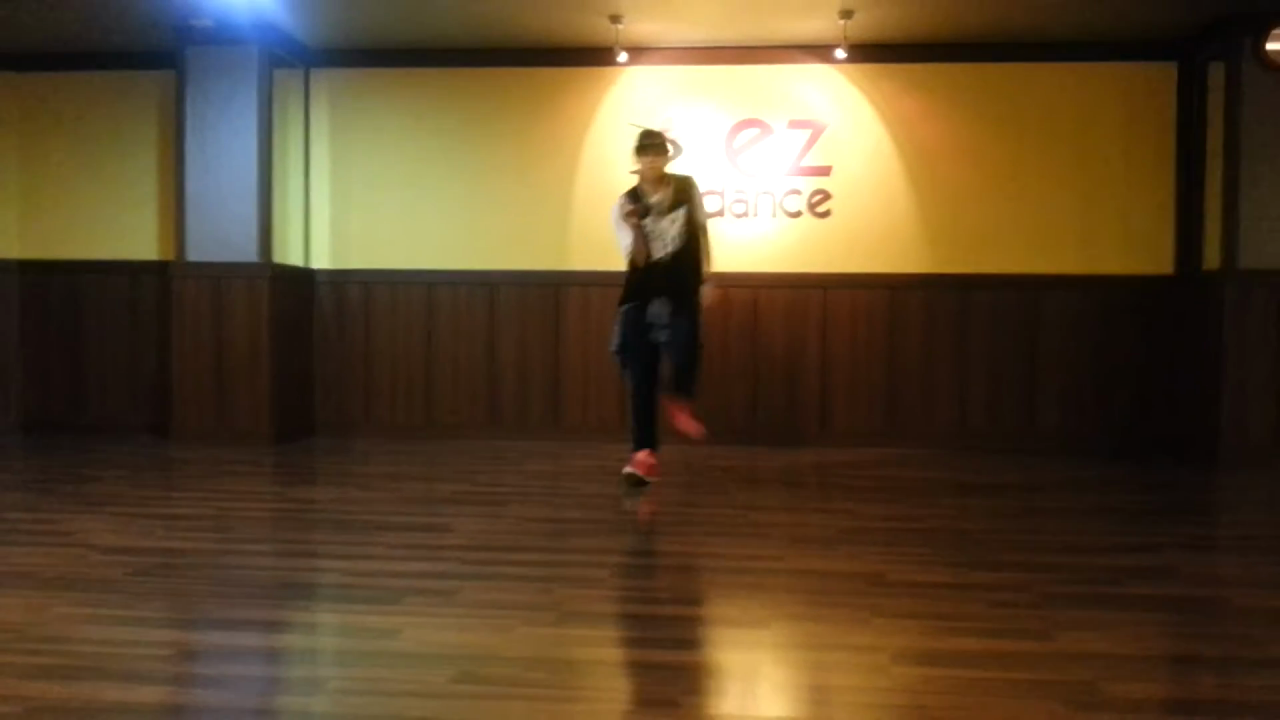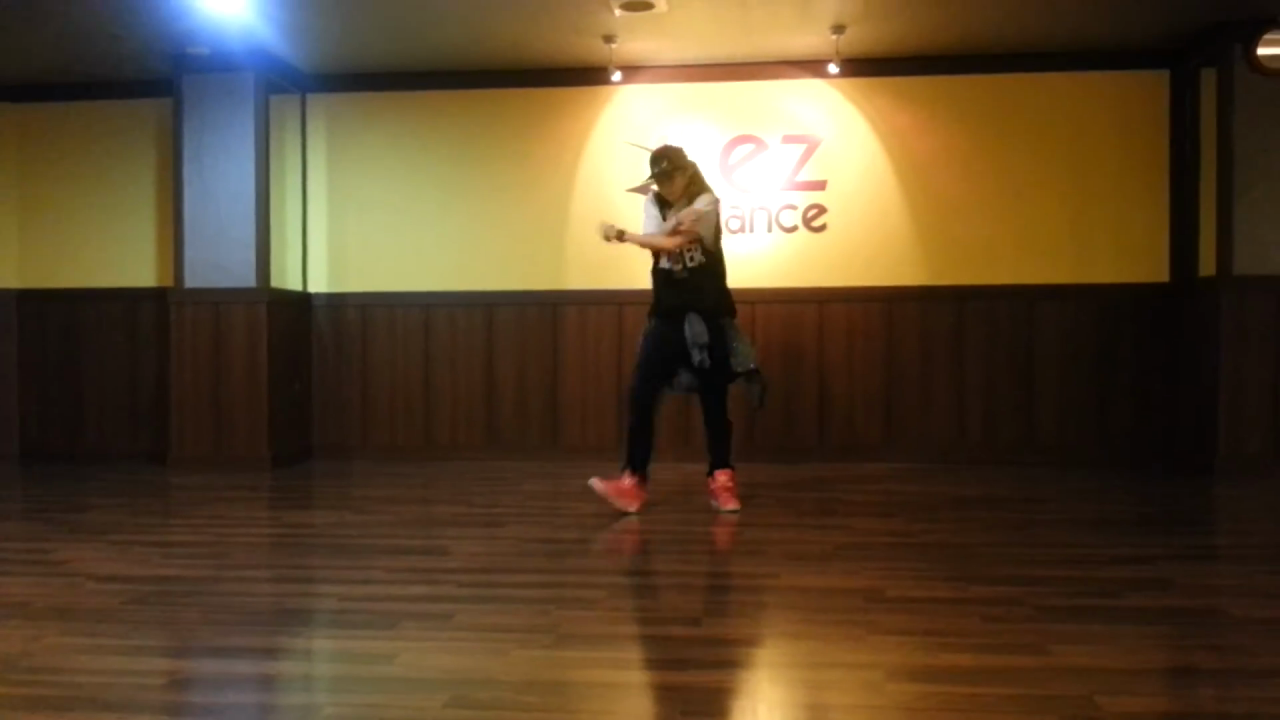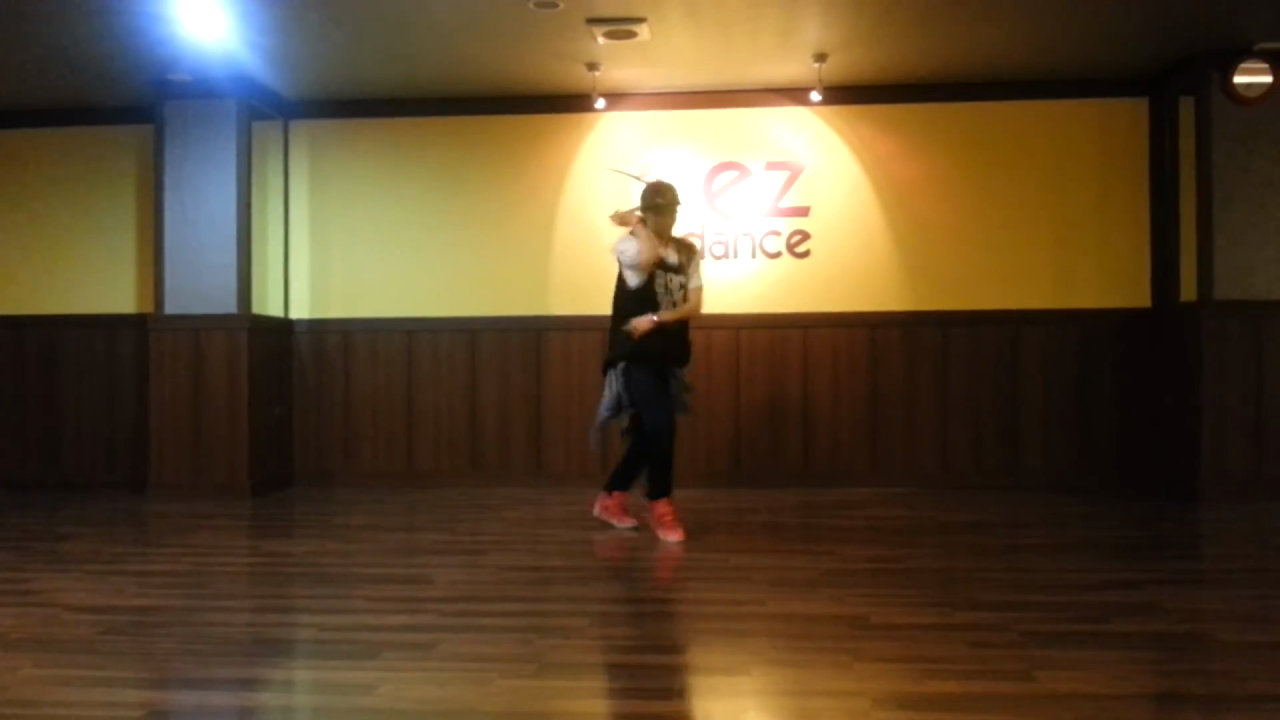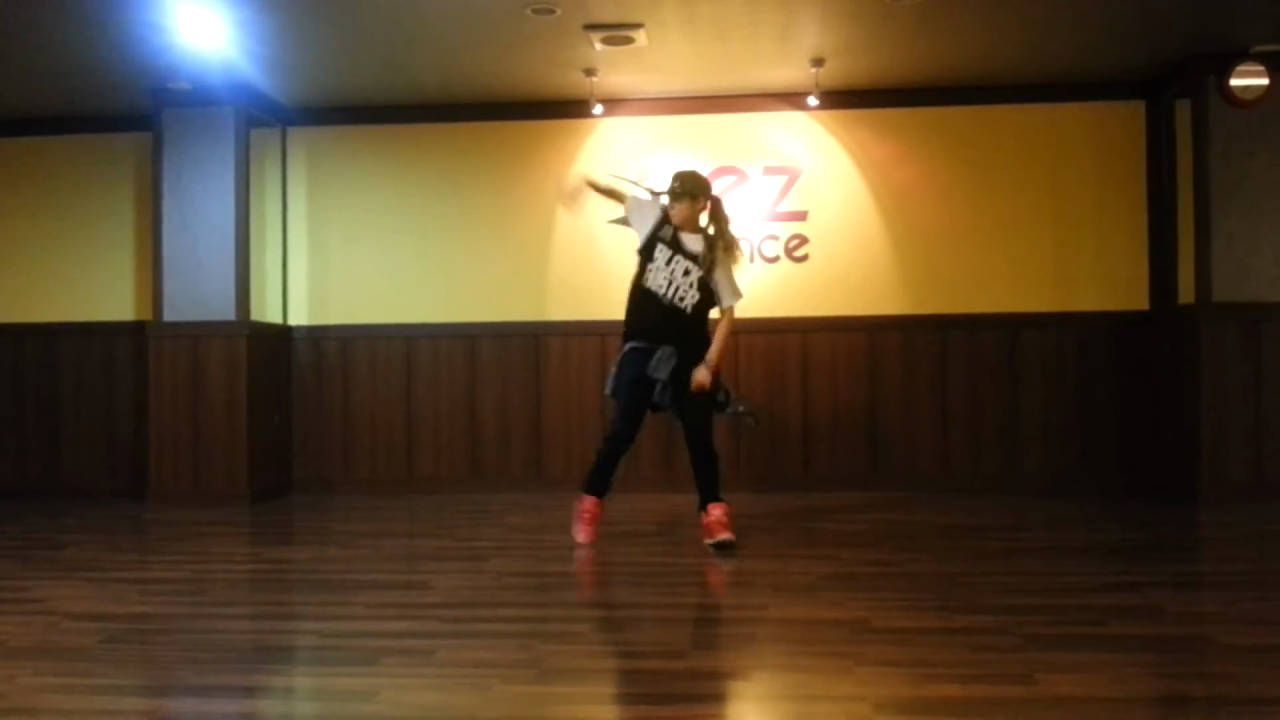
dt=0.7s
person 1, frame 1
left shoulder: (687, 189)
right shoulder: (627, 203)
left elbow: (701, 230)
right elbow: (637, 258)
left wrist: (706, 279)
right wrist: (634, 228)
left hip: (681, 293)
right hip: (641, 298)
left knee: (685, 350)
right knee: (642, 377)
left ankle: (678, 401)
right ankle: (644, 457)
person 1, frame 2
left shoulder: (705, 202)
right shoulder: (654, 204)
left elbow: (677, 242)
right elbow: (655, 241)
left wrist: (621, 235)
right wrist: (675, 226)
left hip: (709, 315)
right hip: (668, 316)
left knee: (713, 400)
right knee: (642, 392)
left ankle: (722, 481)
right ankle: (632, 483)
person 1, frame 3
left shoulder: (688, 253)
right shoulder: (629, 246)
left elbow: (694, 305)
right elbow: (647, 258)
left wrist: (655, 319)
right wrist: (634, 224)
left hip: (665, 359)
right hip: (634, 358)
left knee: (649, 437)
right knee: (660, 427)
left ankle: (611, 500)
right ankle: (661, 507)
person 1, frame 4
left shoulder: (715, 255)
right shoulder: (656, 218)
left elbow: (726, 315)
right elbow: (623, 197)
left wrist: (709, 363)
right wrist: (590, 185)
left hip: (686, 354)
right hip: (642, 347)
left knee: (700, 435)
right knee: (624, 428)
left ankle: (714, 518)
right ankle: (590, 504)
